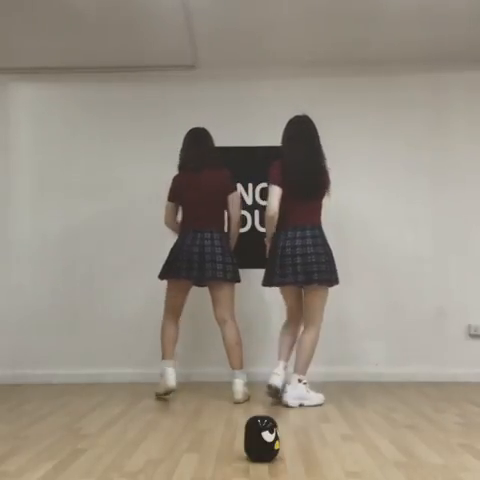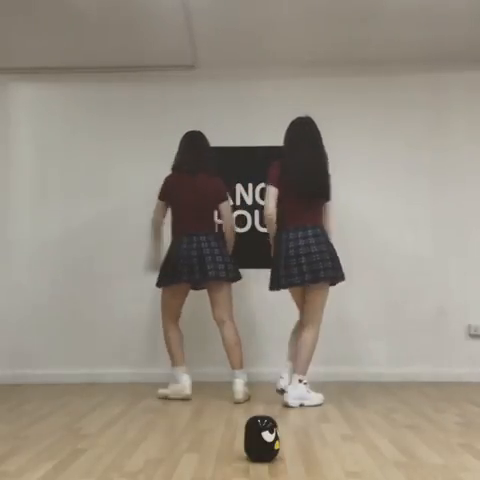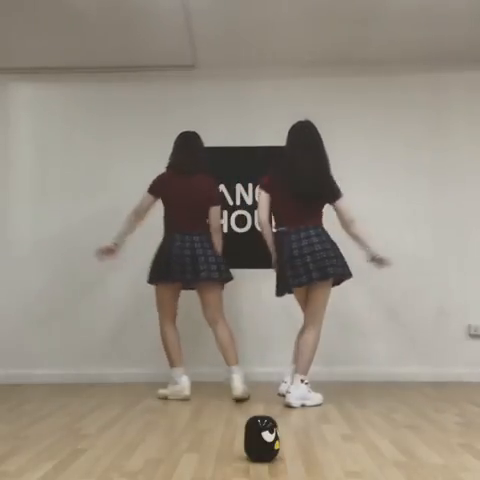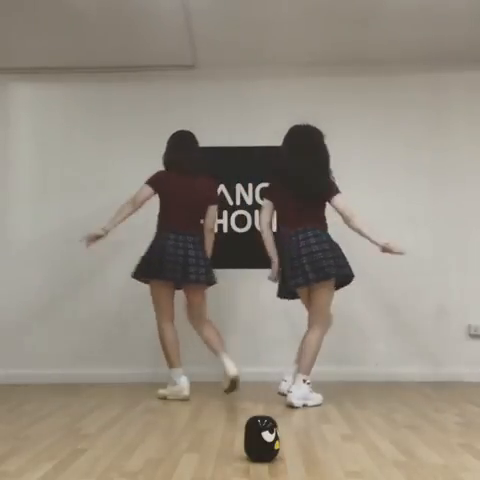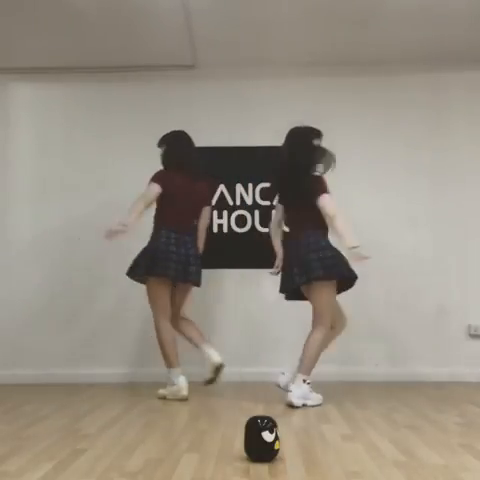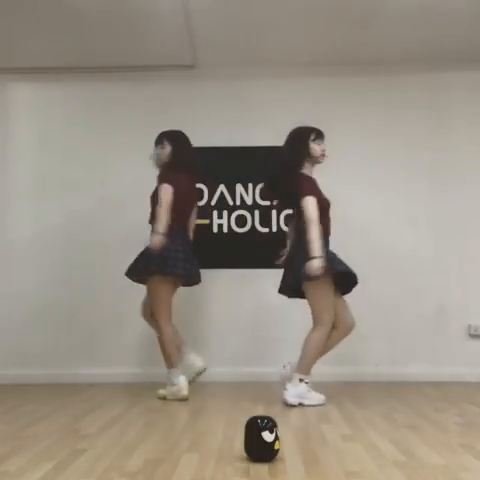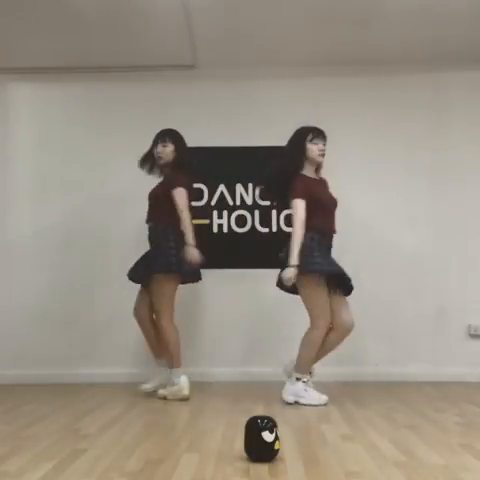
dt=0.1s
person 1, frame 1
left shoulder: (279, 169)
right shoulder: (320, 172)
left elbow: (272, 212)
left wrist: (270, 241)
left hip: (285, 245)
right hip: (313, 244)
left knee: (294, 317)
right knee: (312, 323)
left ankle: (279, 372)
right ankle: (297, 385)
person 1, frame 2
left shoulder: (279, 170)
right shoulder: (322, 175)
left elbow: (270, 212)
left wrist: (274, 241)
left hip: (288, 245)
right hip: (316, 244)
left knee: (306, 317)
right knee: (312, 322)
left ankle: (288, 375)
right ankle: (297, 386)
person 1, frame 3
left shoulder: (274, 176)
right shoulder: (321, 178)
left elbow: (262, 218)
right elbow: (346, 217)
left wrist: (275, 252)
right wrist: (368, 250)
left hip: (288, 248)
right hip: (315, 245)
left knee: (310, 319)
right knee: (313, 321)
left ankle: (292, 379)
right ankle: (298, 386)
person 1, frame 4
left shoulder: (277, 181)
right shoulder: (319, 180)
left elbow: (264, 223)
right elbow: (346, 214)
left wrist: (275, 259)
right wrist: (377, 242)
left hip: (291, 250)
right hip: (315, 246)
left knee: (320, 320)
right knee: (319, 322)
left ankle: (293, 379)
right ankle: (299, 386)
person 1, frame 5
left shoulder: (289, 182)
right shoulder: (314, 179)
left elbow: (275, 223)
right elbow: (331, 213)
left wrist: (280, 255)
right wrist: (351, 244)
left hip: (300, 253)
right hip: (312, 250)
left knee: (334, 320)
right knee: (325, 322)
left ankle: (294, 375)
right ankle: (300, 385)
person 1, frame 6
left shoulder: (295, 181)
right shoulder: (304, 180)
left elbow: (301, 219)
right elbow: (312, 218)
left wrist: (290, 248)
right wrist: (316, 255)
left hip: (308, 253)
right hip: (310, 252)
left knee: (345, 322)
right knee: (324, 323)
left ankle: (298, 375)
right ankle: (297, 385)
person 1, frame 7
left shoulder: (321, 182)
right shoulder: (298, 181)
right elbow: (299, 223)
right wrist: (292, 262)
left hip: (323, 254)
right hip: (308, 252)
left knee: (345, 323)
right knee: (322, 322)
left ankle: (298, 369)
right ankle: (299, 383)
person 2, frame 1
left shoulder: (179, 180)
right shoulder: (223, 177)
left elbow: (171, 221)
right elbow: (236, 217)
right wrist: (228, 247)
left hip: (186, 247)
right hip: (216, 246)
left knee: (171, 315)
right knee: (226, 319)
left ankle: (167, 374)
right ankle: (239, 385)
person 2, frame 2
left shoulder: (171, 181)
right shoulder: (215, 184)
left elbow: (157, 220)
right elbow: (229, 225)
left wrist: (155, 249)
right wrist: (226, 254)
left hip: (181, 251)
right hip: (212, 249)
left knee: (170, 320)
right knee: (225, 320)
left ankle: (182, 381)
right ankle: (240, 384)
person 2, frame 3
left shoulder: (166, 180)
right shoulder: (210, 185)
left elbow: (140, 211)
right elbow: (216, 227)
left wrist: (118, 241)
right wrist: (216, 258)
left hip: (174, 249)
right hip: (203, 250)
left knee: (167, 320)
right knee: (217, 319)
left ankle: (180, 383)
right ankle: (237, 381)
person 2, frame 4
left shoulder: (163, 178)
right shoulder: (208, 185)
left elbow: (135, 202)
right elbow: (209, 227)
left wrist: (106, 228)
right wrist: (206, 259)
left hip: (166, 248)
right hip: (194, 250)
left knee: (165, 319)
right knee: (198, 318)
left ankle: (179, 383)
right ankle: (227, 364)
person 2, frame 5
left shoulder: (165, 176)
right shoulder: (202, 185)
left elbow: (145, 199)
right elbow: (202, 228)
left wrist: (126, 223)
right wrist: (194, 257)
left hip: (163, 248)
right hip: (186, 250)
left knee: (162, 319)
right knee: (176, 316)
left ankle: (178, 382)
right ankle: (212, 354)
person 2, frame 6
left shoulder: (168, 176)
right shoulder: (190, 182)
left elbow: (165, 202)
left wrist: (159, 231)
left hip: (167, 247)
right hip: (182, 248)
left knee: (162, 317)
right knee: (150, 310)
left ankle: (178, 382)
right ankle: (190, 359)
person 2, frame 7
left shoulder: (176, 177)
right shoulder: (173, 179)
left elbow: (183, 211)
left wrist: (190, 245)
left hip: (167, 247)
right hip: (162, 249)
left knee: (163, 315)
right knee: (142, 312)
left ankle: (179, 382)
right ankle: (164, 372)
